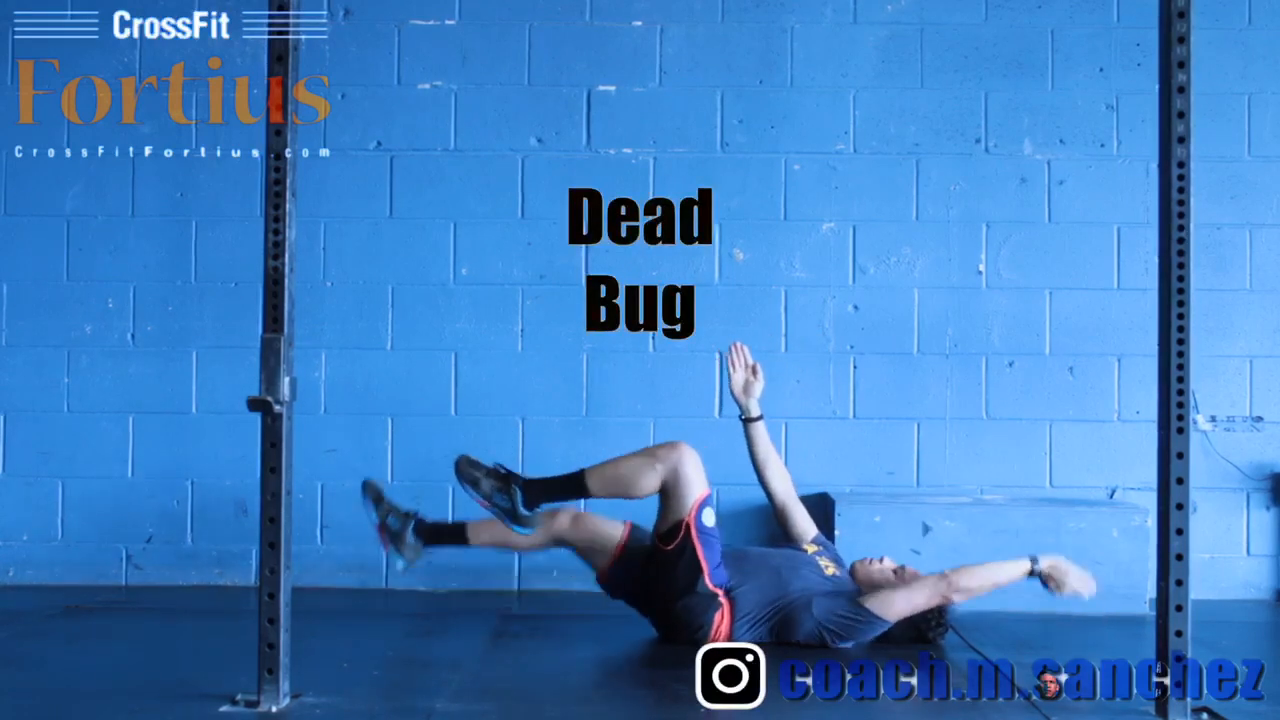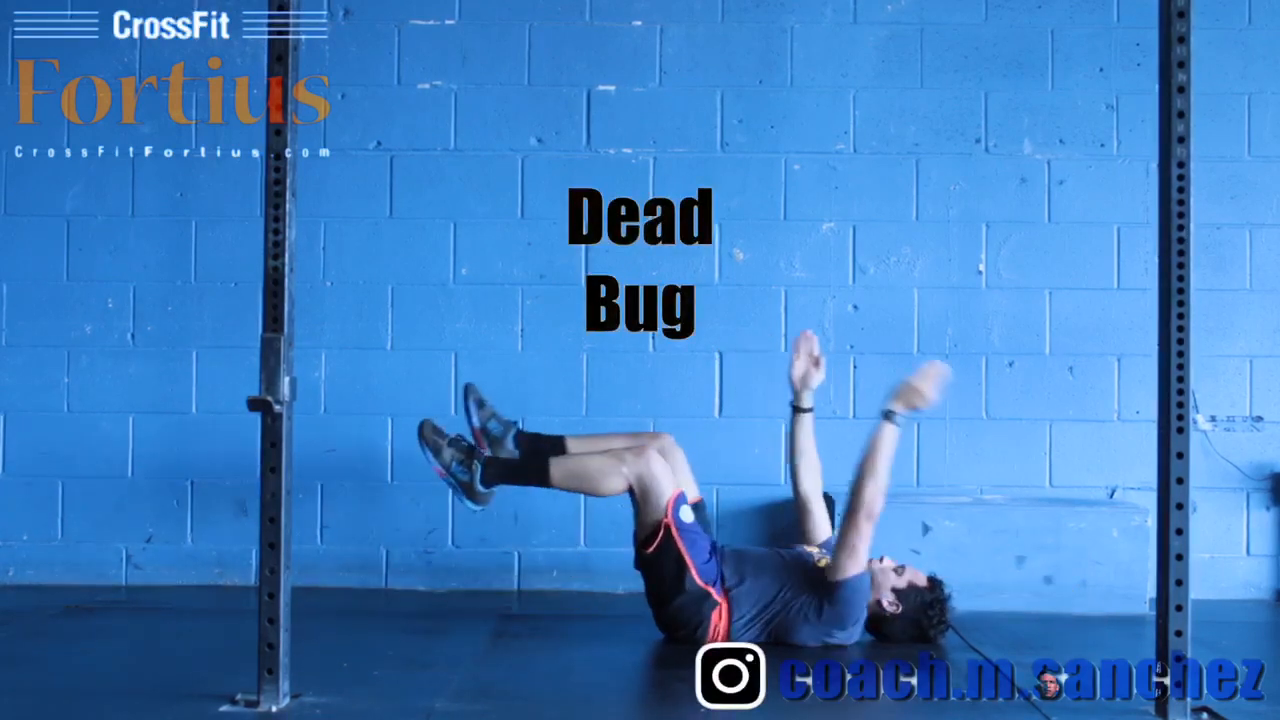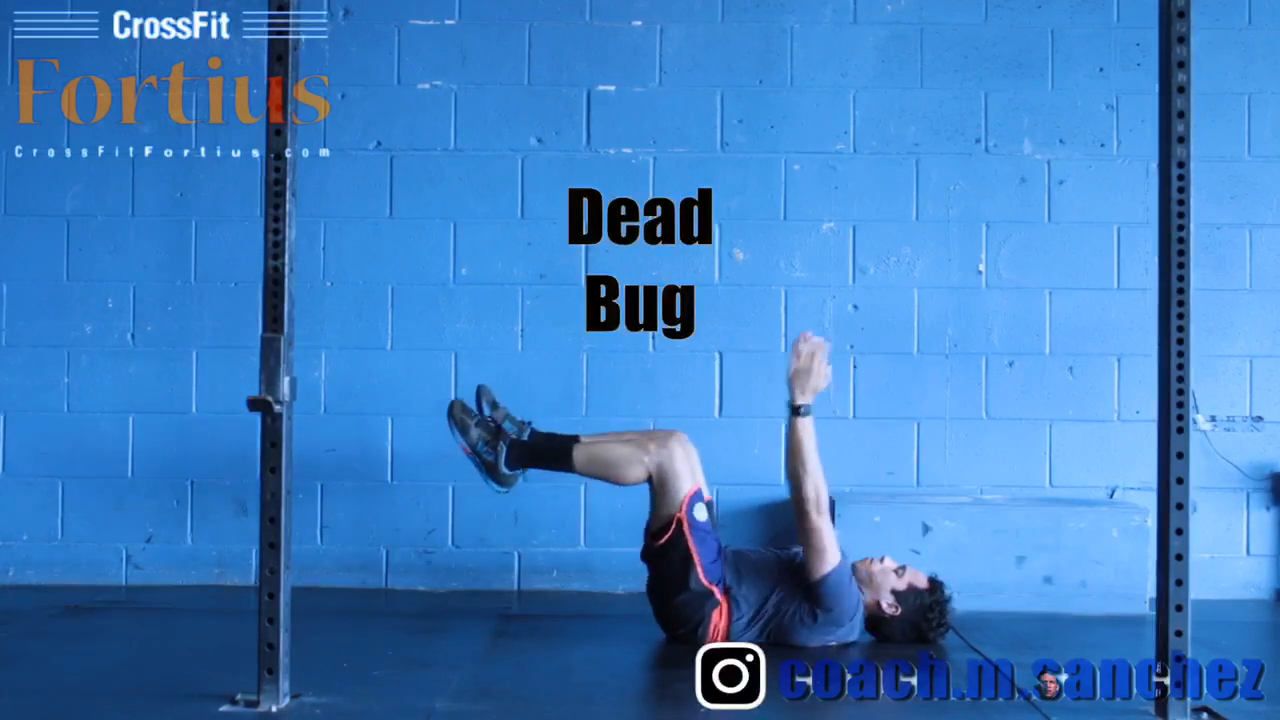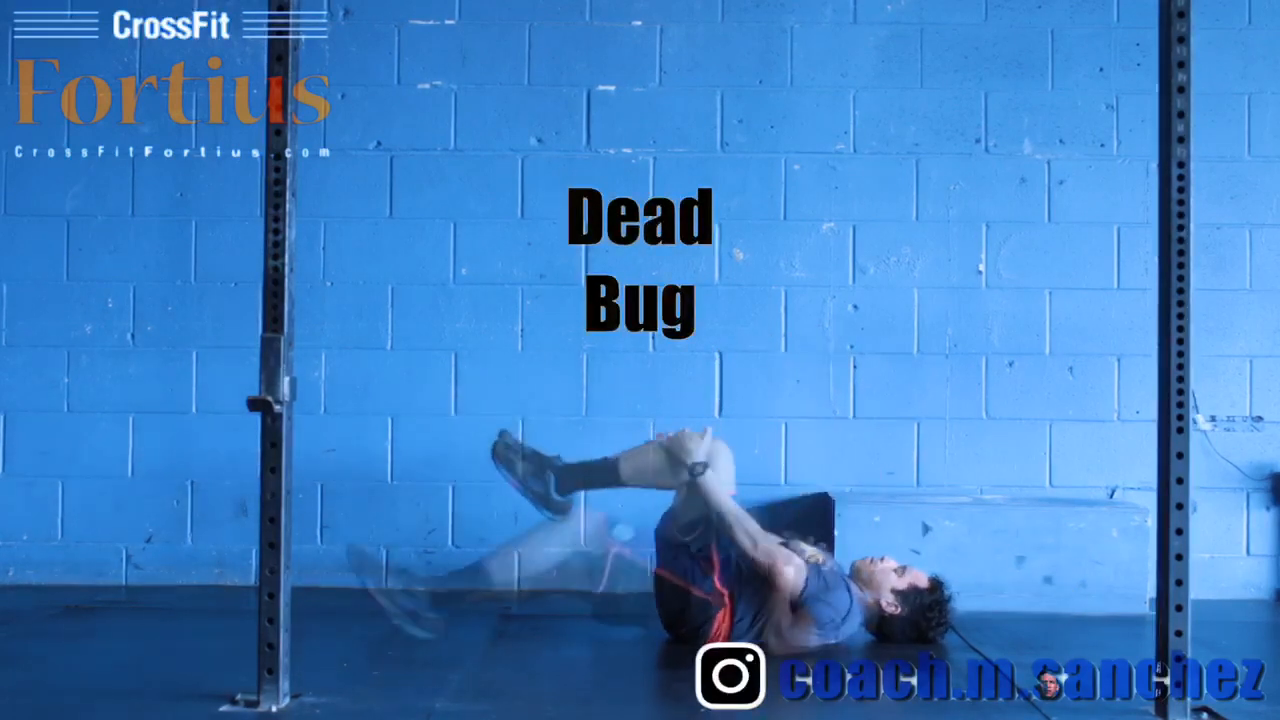
dt=0.5s
person 1, frame 1
left shoulder: (857, 616)
right shoulder: (828, 562)
left elbow: (946, 586)
right elbow: (780, 487)
left wrist: (1037, 565)
right wrist: (751, 407)
left hip: (702, 605)
right hip: (682, 591)
left knee: (680, 458)
right knee: (567, 524)
left ankle: (531, 493)
right ankle: (421, 534)
person 1, frame 2
left shoulder: (845, 610)
right shoulder: (829, 565)
left elbow: (864, 514)
right elbow: (808, 489)
left wrist: (894, 415)
right wrist: (803, 397)
left hip: (700, 605)
right hip: (705, 580)
left knee: (643, 462)
right knee: (660, 444)
left ankle: (483, 474)
right ankle: (512, 443)
person 1, frame 3
left shoulder: (840, 607)
right shoulder: (840, 583)
left elbow: (814, 509)
right elbow: (808, 497)
left wrist: (801, 403)
right wrist: (804, 397)
left hip: (701, 604)
right hip: (709, 582)
left knee: (665, 451)
right knee: (674, 445)
left ankle: (509, 457)
right ankle: (526, 441)
person 1, frame 4
left shoulder: (843, 605)
right shoulder: (850, 579)
left elbow: (755, 549)
left wrist: (701, 469)
left hip: (703, 607)
right hip: (705, 584)
left knee: (702, 456)
right knee: (700, 451)
left ankle: (561, 480)
right ankle: (559, 476)
